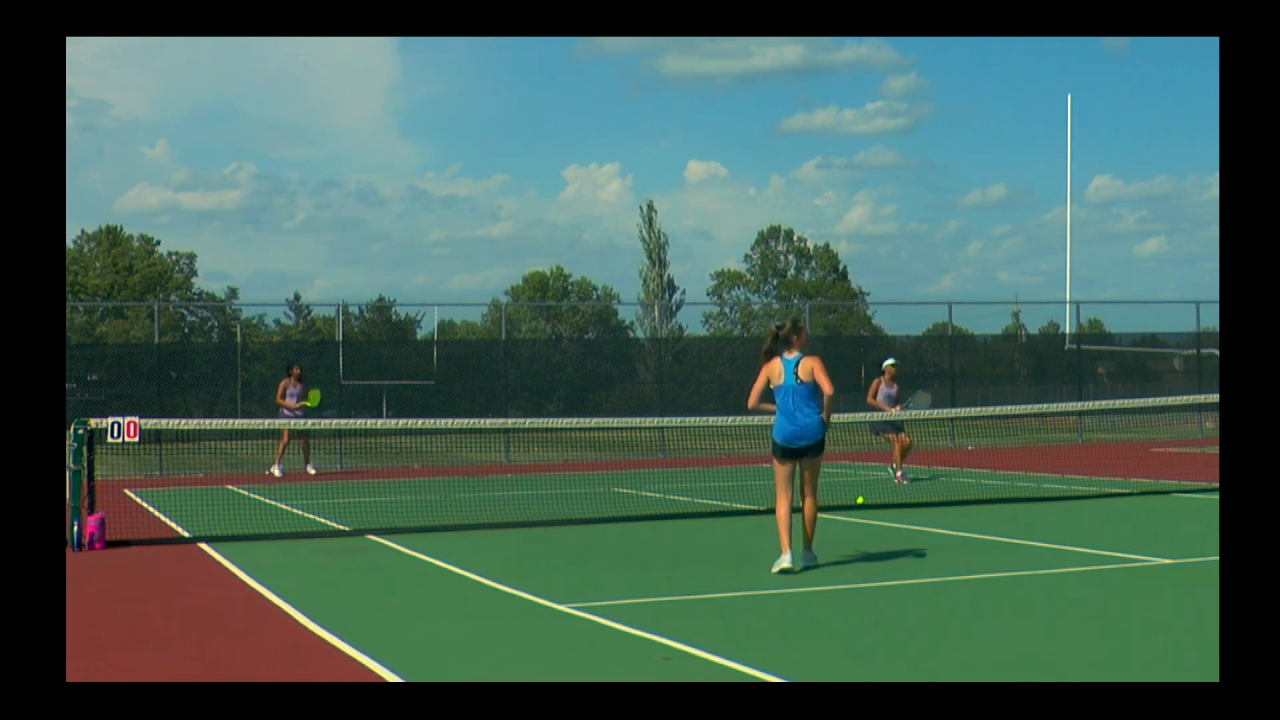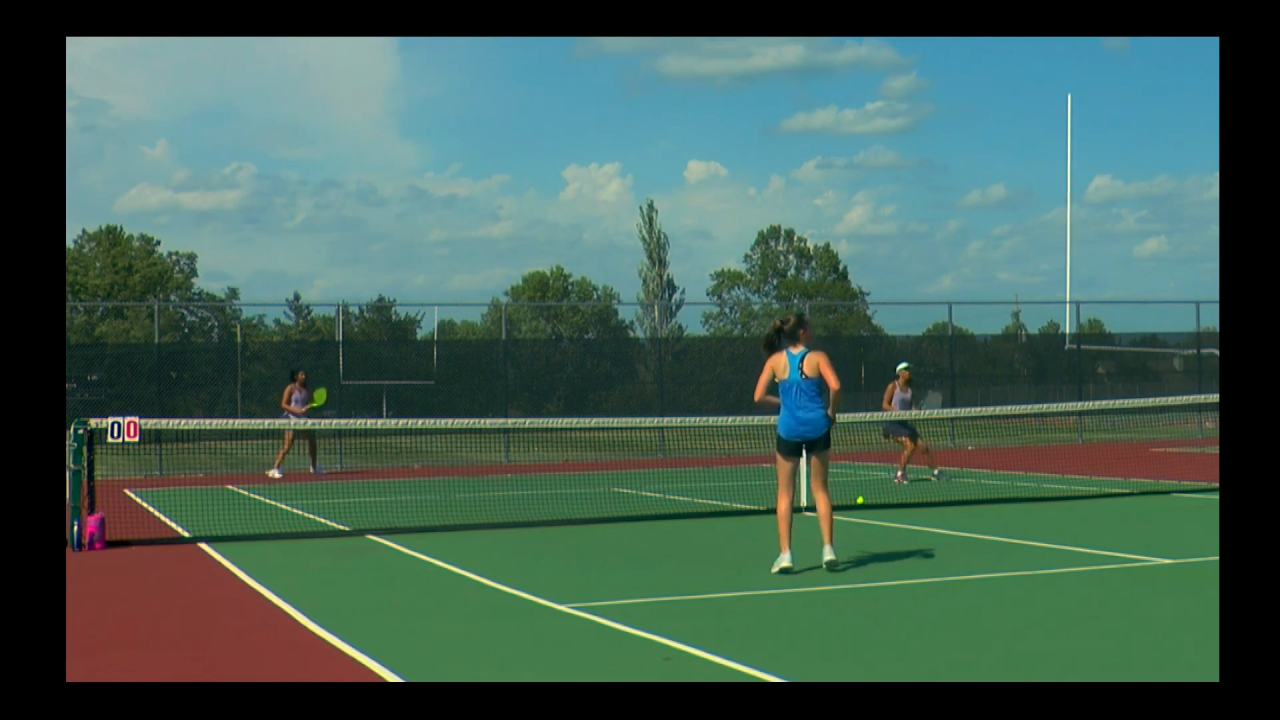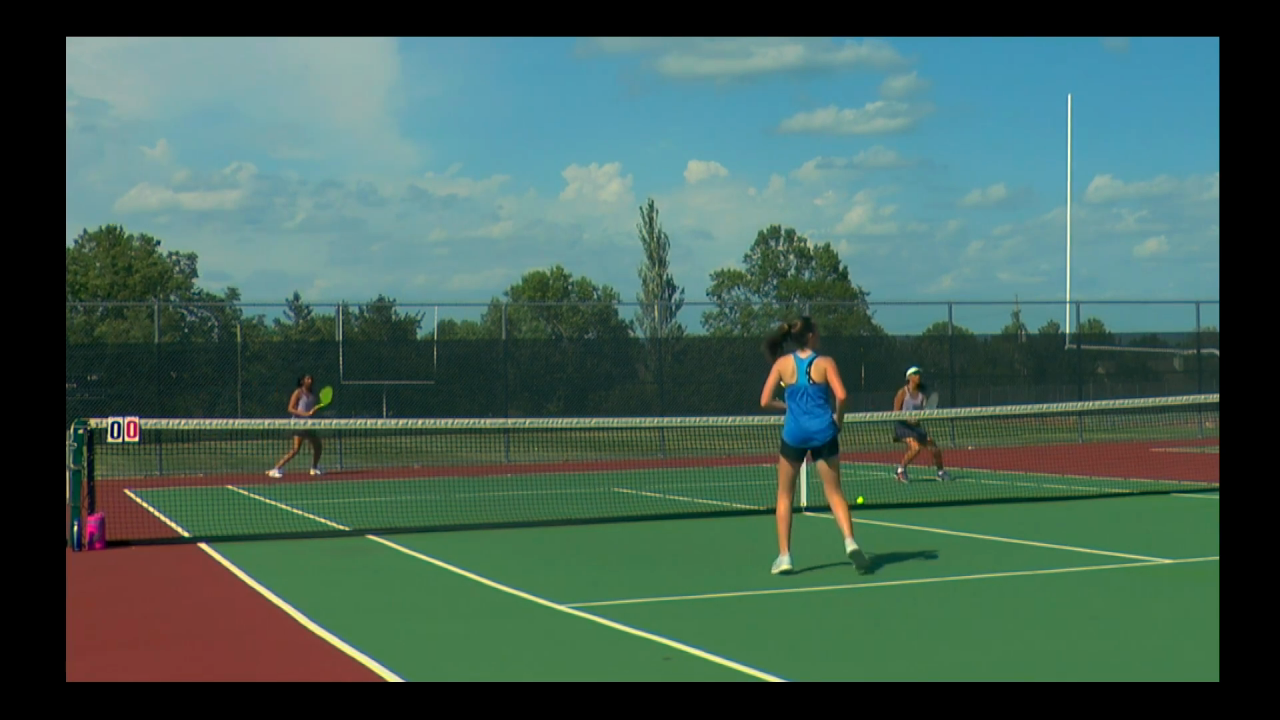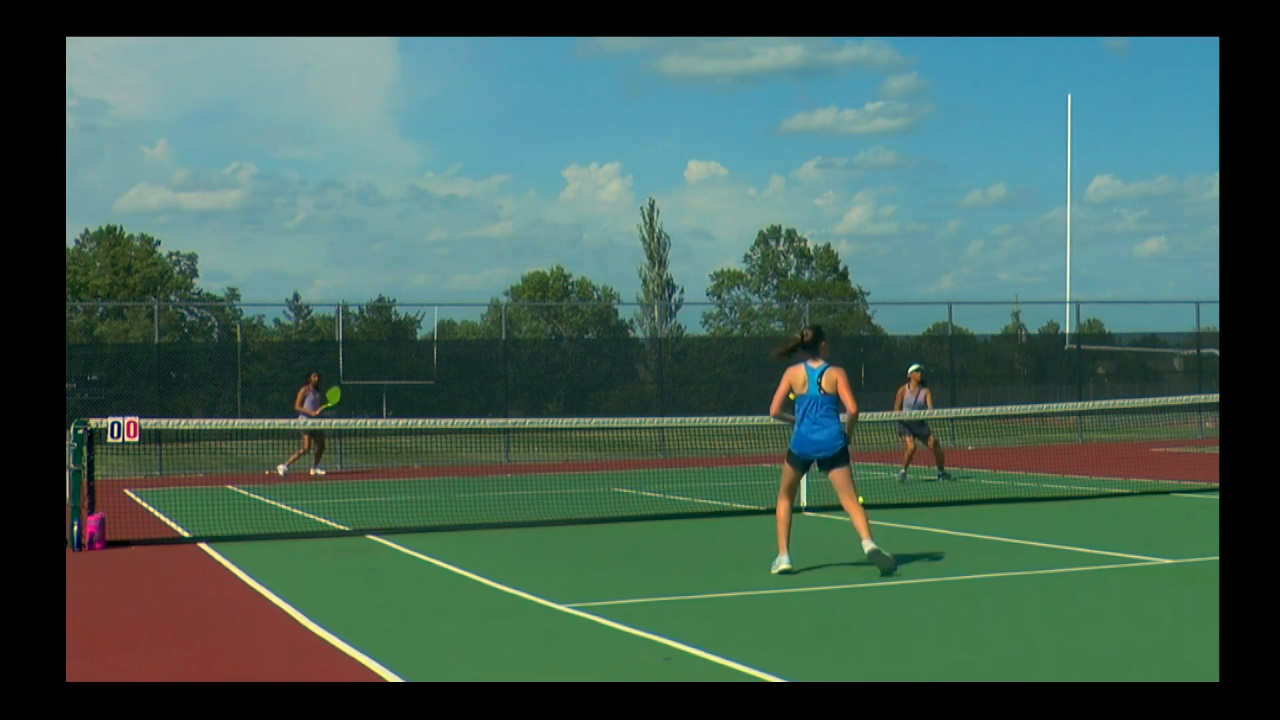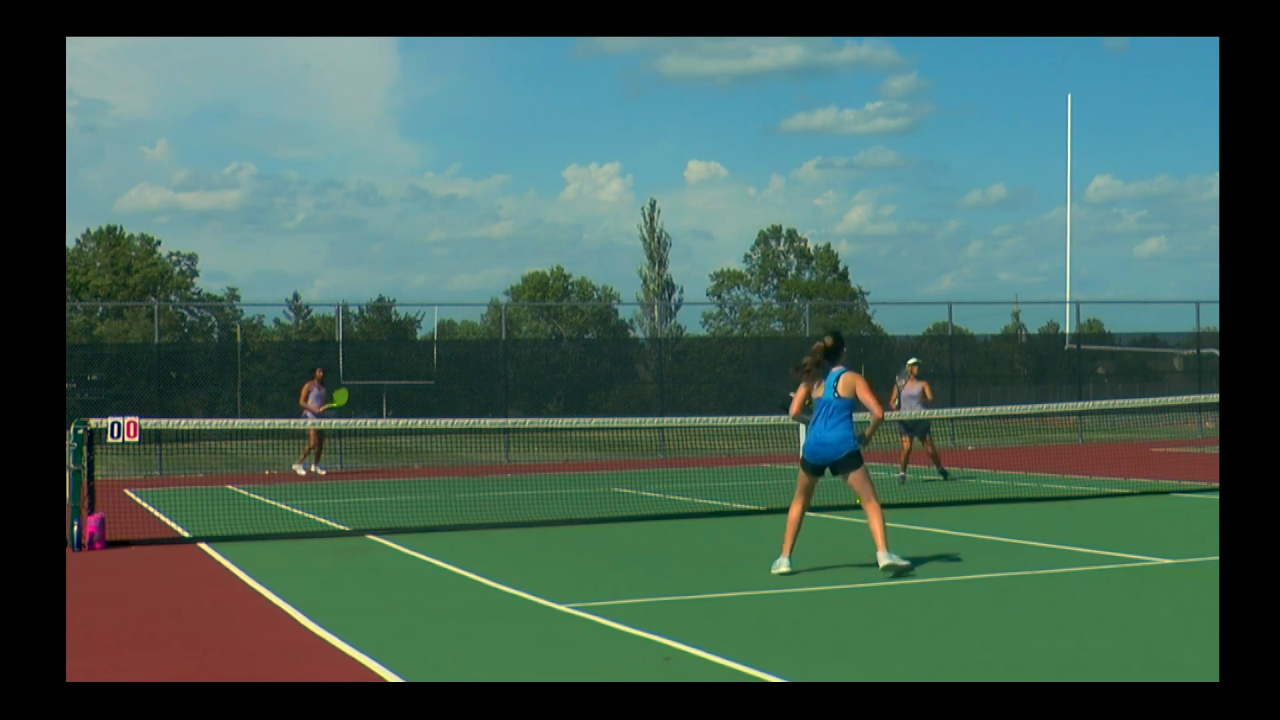
dt=0.1s
person 1, frame 1
left shoulder: (770, 366)
right shoulder: (812, 362)
left elbow: (752, 403)
right elbow: (829, 392)
right wrist: (825, 416)
left hip: (784, 435)
right hip: (812, 433)
left knee: (784, 497)
right knee: (809, 494)
left ankle: (785, 554)
right ankle: (808, 550)
person 1, frame 2
left shoulder: (775, 359)
right shoulder: (818, 357)
left elbow: (759, 397)
right elbow: (835, 387)
right wrist: (831, 412)
left hip: (789, 429)
right hip: (817, 427)
left knee: (785, 494)
right knee: (821, 491)
left ankle: (785, 554)
right ankle: (828, 548)
person 1, frame 3
left shoulder: (781, 363)
right shoulder: (825, 363)
left elbow: (765, 401)
right elbow: (841, 397)
right wrist: (838, 420)
left hip: (794, 434)
right hip: (823, 434)
left knee: (784, 497)
right knee: (835, 494)
left ankle: (784, 556)
right ankle: (850, 542)
person 1, frame 4
left shoulder: (793, 373)
right shoulder: (836, 373)
left elbow: (774, 411)
right elbow: (852, 410)
right wrist: (848, 432)
left hip: (801, 444)
right hip: (832, 443)
left knee: (785, 498)
right knee: (851, 502)
left ankle: (783, 557)
right ankle: (869, 543)
person 1, frame 5
left shoulder: (812, 376)
right shoulder: (855, 379)
left elbow: (794, 413)
right elbow: (878, 413)
right wrist: (867, 434)
left hip: (815, 448)
right hip: (845, 449)
left knee: (799, 502)
right knee: (872, 505)
left ankle: (784, 559)
right ankle: (884, 554)
